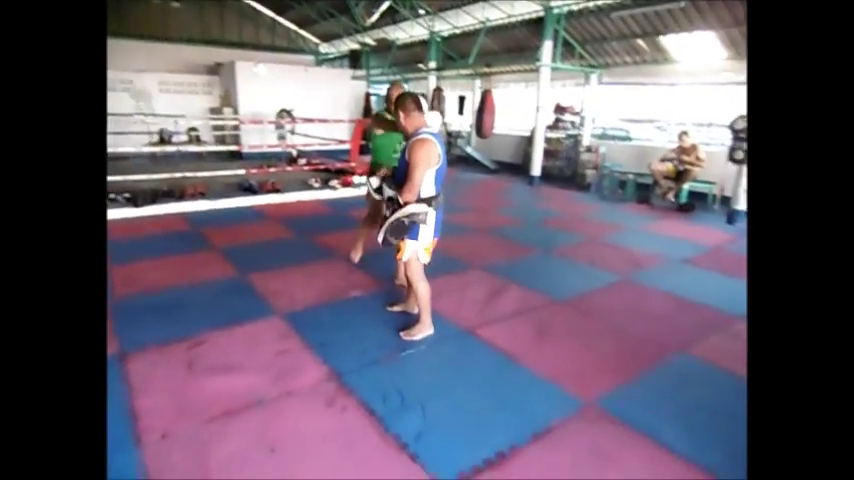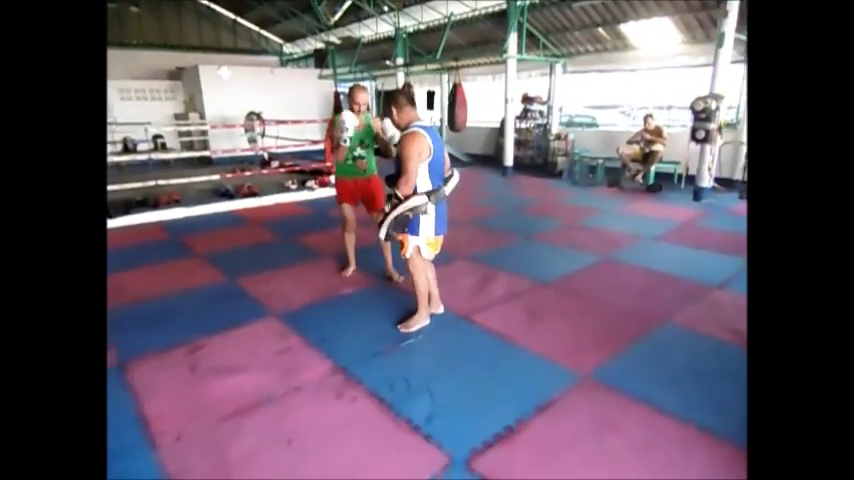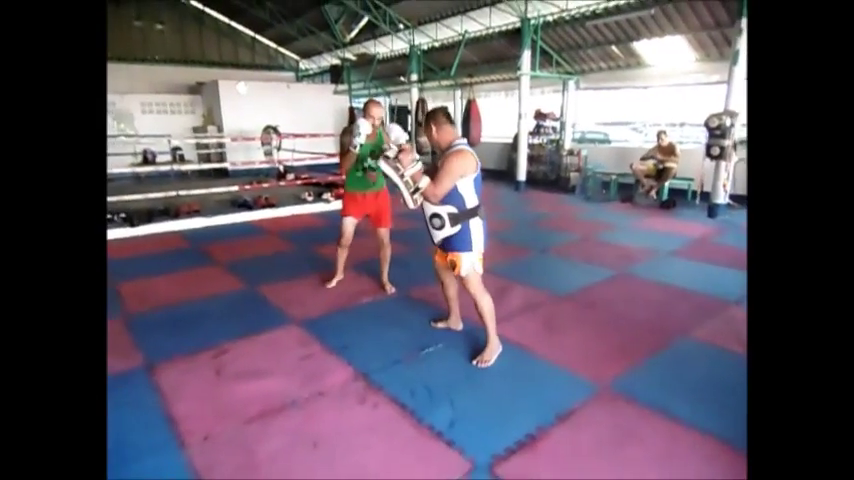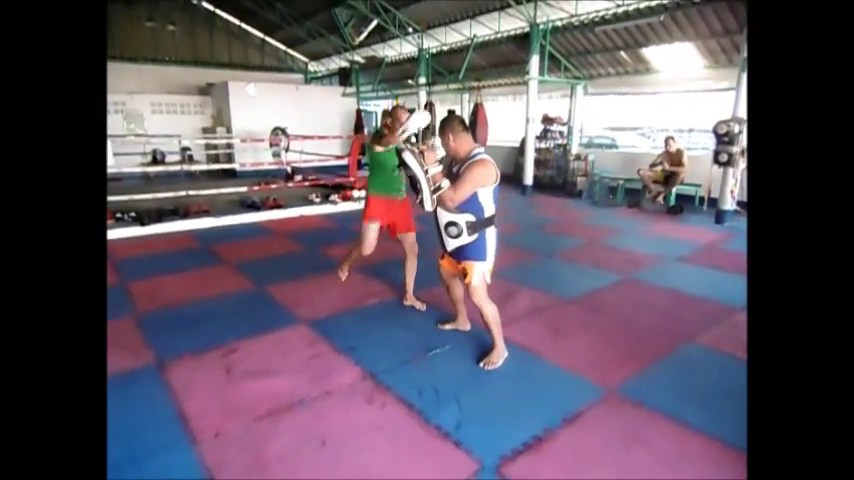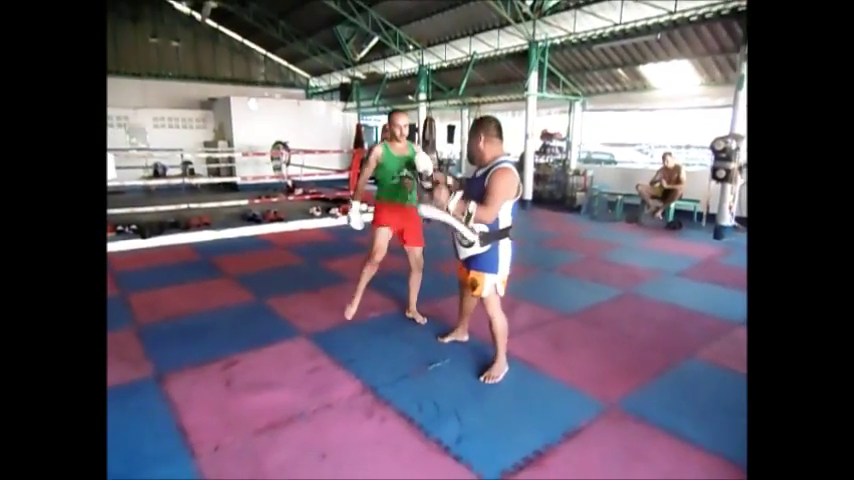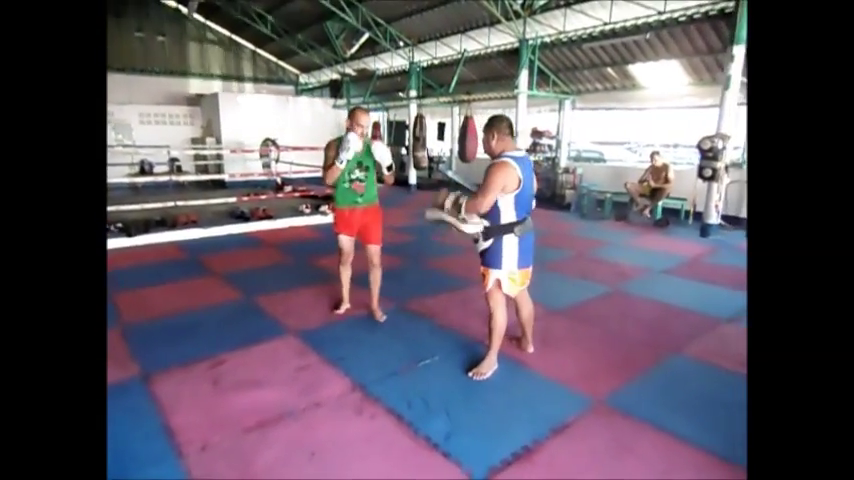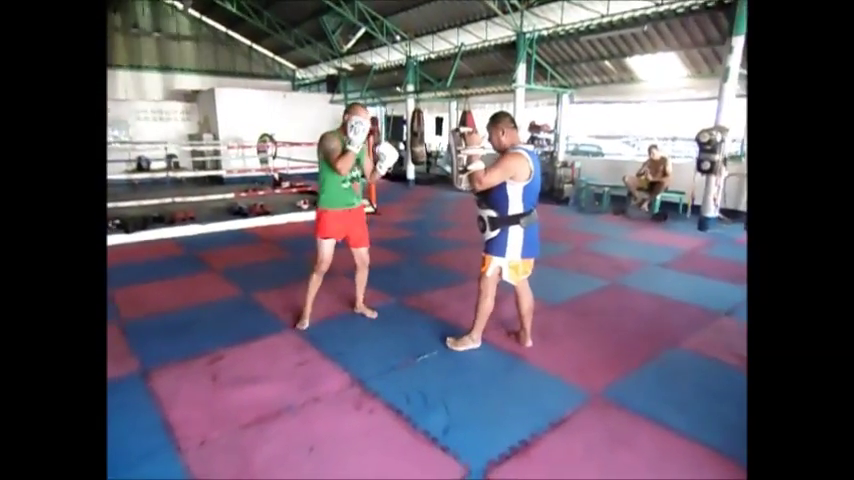
dt=0.5s
person 1, frame 1
left shoulder: (421, 144)
right shoulder: (430, 136)
left elbow: (411, 190)
left knee: (414, 269)
right knee: (411, 265)
left ankle: (425, 323)
right ankle: (411, 303)
person 1, frame 2
left shoulder: (411, 138)
right shoulder: (430, 131)
left elbow: (407, 183)
right elbow: (446, 168)
left hip: (422, 212)
right hip: (431, 207)
left knee: (415, 265)
right knee: (422, 260)
left ankle: (422, 314)
right ankle: (435, 302)
person 1, frame 3
left shoulder: (459, 156)
right shoulder: (449, 153)
left elbow: (434, 194)
right elbow: (433, 186)
left wrist: (410, 168)
right wrist: (410, 167)
left hip: (465, 231)
right hip: (448, 230)
left knee: (473, 287)
right knee: (444, 273)
left ankle: (493, 342)
right ankle: (454, 319)
person 1, frame 4
left shoulder: (481, 165)
right shoulder: (457, 161)
left elbow: (450, 200)
right elbow: (442, 195)
left wrist: (432, 168)
right wrist: (429, 168)
left hip: (478, 240)
left knee: (478, 296)
right knee: (448, 275)
left ankle: (499, 347)
right ankle: (461, 320)
person 1, frame 5
left shoulder: (503, 173)
right shoulder: (485, 167)
left elbow: (486, 213)
right elbow: (472, 192)
left wrist: (449, 202)
right wrist: (450, 190)
left hip: (493, 250)
right hip: (477, 246)
left knee: (491, 307)
right knee: (467, 290)
left ankle: (501, 361)
right ankle: (461, 331)
person 1, frame 6
left shoulder: (502, 167)
right shoulder: (524, 161)
left elbow: (480, 205)
right elbow: (532, 189)
left wrist: (451, 200)
left hip: (505, 243)
right hip: (521, 238)
left knee: (496, 301)
right knee: (520, 293)
left ankle: (491, 358)
right ankle: (527, 340)
person 1, frame 7
left shoulder: (513, 159)
right shoulder: (527, 155)
left elbow: (479, 183)
left wrist: (472, 149)
left hip: (509, 234)
right hip: (521, 231)
left knee: (486, 285)
right knee: (521, 283)
left ankle: (474, 336)
right ankle: (525, 334)
person 2, frame 1
right shoulder: (379, 119)
right elbow: (394, 127)
right hip: (382, 175)
right knee: (377, 215)
left ankle: (400, 275)
right ankle: (360, 242)
person 2, frame 2
left shoulder: (374, 122)
right shoulder: (338, 122)
left elbow: (388, 152)
right elbow: (337, 157)
left wrist: (391, 143)
right wrist: (345, 137)
left hip: (370, 179)
right hip: (346, 181)
right knee: (349, 225)
left ankle: (389, 267)
right ankle: (351, 263)
person 2, frame 3
left shoulder: (383, 134)
right shoulder: (349, 133)
right elbow: (345, 165)
right wrist: (356, 142)
left hip: (378, 194)
right hip: (354, 195)
left knee: (385, 241)
right knee: (345, 240)
left ankle: (385, 278)
right ankle: (339, 273)
person 2, frame 4
left shoulder: (400, 143)
right shoulder: (379, 137)
right elbow: (390, 140)
left hip: (399, 202)
right hip: (378, 201)
left knee: (412, 250)
right knee: (366, 250)
left ankle: (409, 296)
right ankle: (345, 265)
person 2, frame 5
left shoulder: (415, 150)
right shoulder: (379, 150)
right elbow: (363, 180)
left wrist: (428, 172)
right wrist: (354, 207)
left hip: (410, 211)
right hip: (386, 207)
left knee: (417, 263)
right knee: (377, 255)
left ankle: (412, 308)
right ankle: (356, 299)
person 2, frame 6
left shoulder: (374, 146)
right shoulder: (334, 146)
left elbow: (389, 181)
right elbow: (328, 179)
left wrist: (386, 164)
right wrist: (343, 157)
left hip: (370, 209)
right hip: (344, 211)
left knee: (375, 260)
right knee: (345, 258)
left ankle: (375, 304)
right ankle: (345, 300)
person 2, frame 7
left shoulder: (358, 144)
right shoulder: (329, 139)
left elbow: (371, 176)
right elbow: (341, 168)
left wrist: (385, 164)
right wrist: (355, 142)
left hip: (355, 211)
right hip: (330, 213)
left knee: (363, 262)
right knee: (322, 265)
left ankle: (360, 304)
right ankle: (307, 310)
